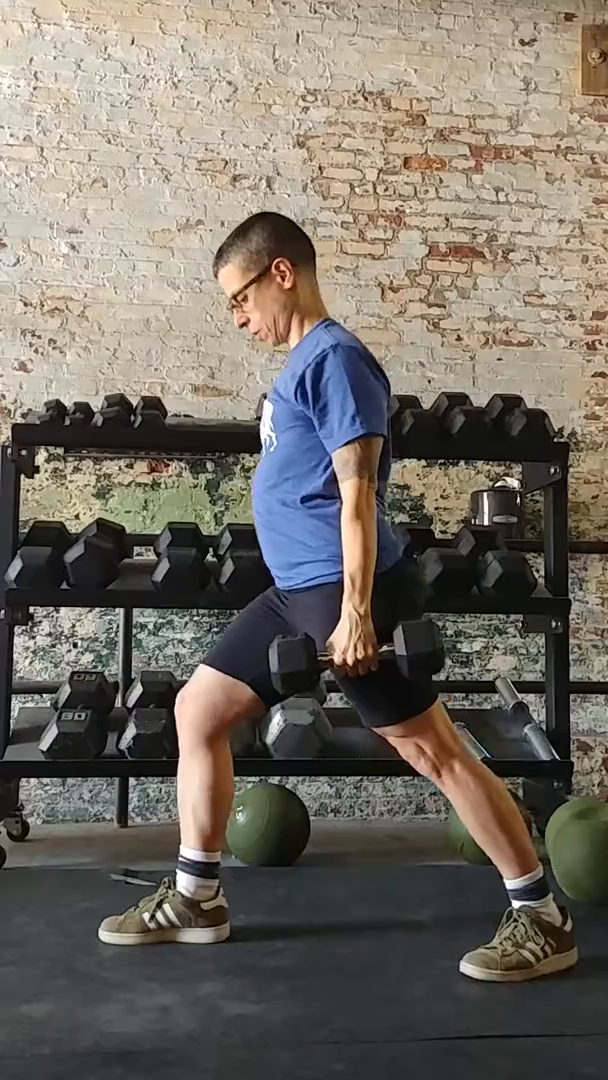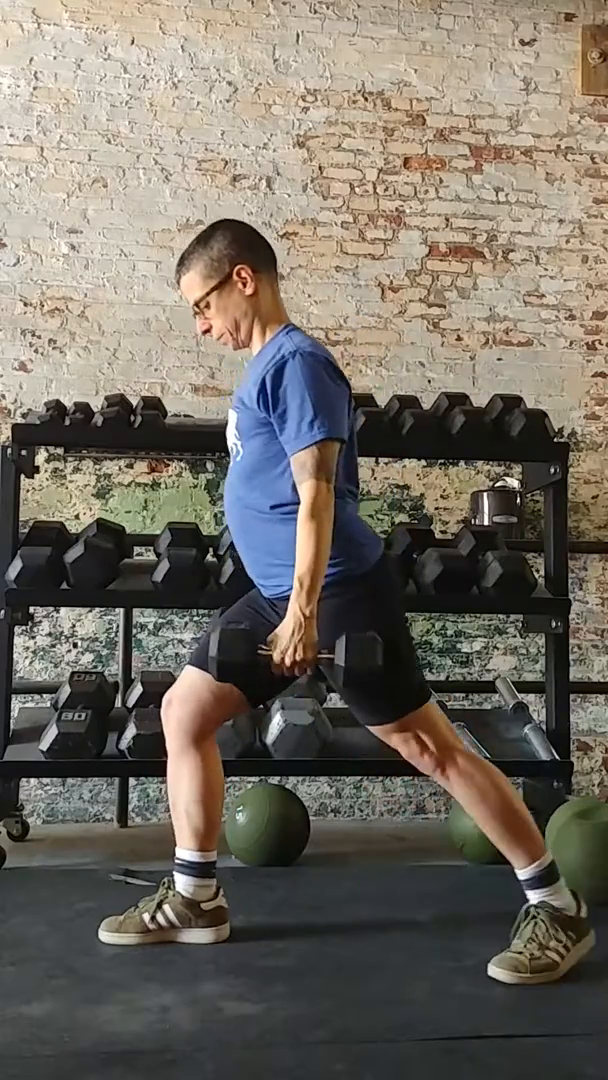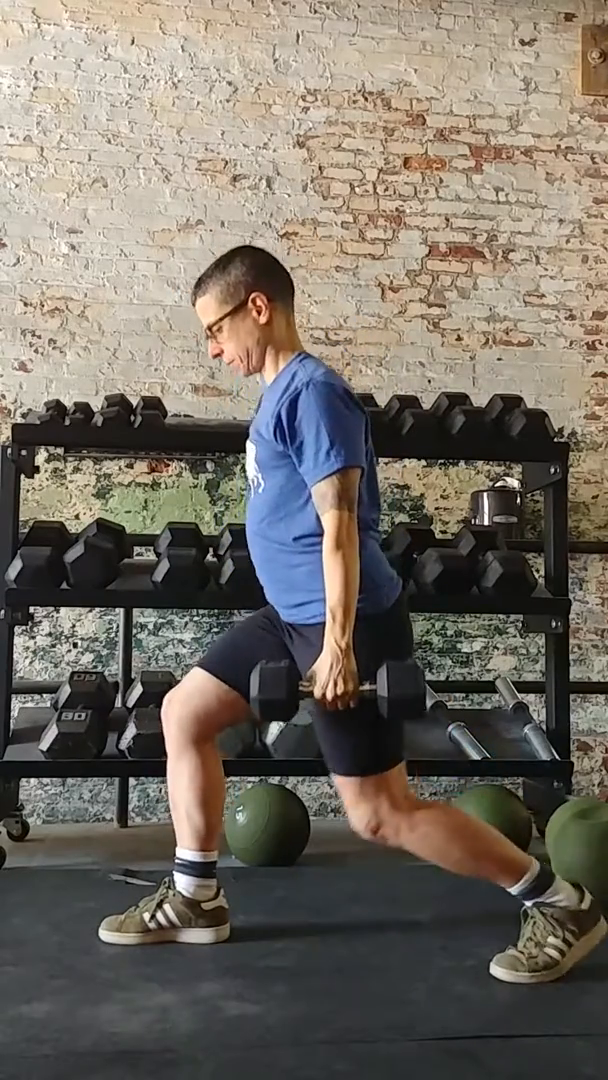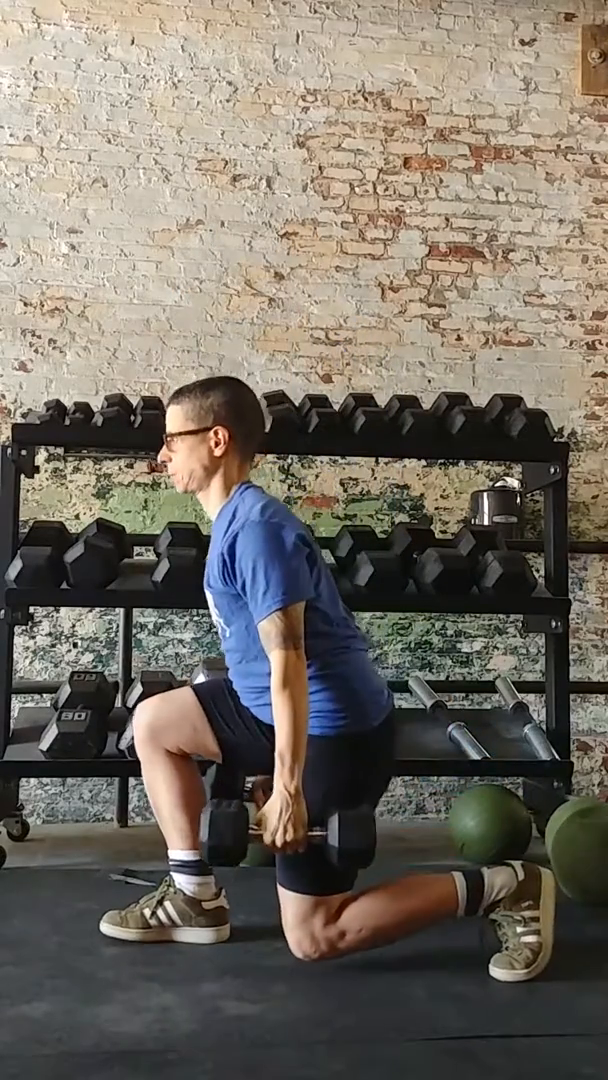
dt=0.7s
person 1, frame 1
left shoulder: (334, 357)
right shoulder: (302, 363)
left elbow: (358, 493)
left wrist: (357, 609)
left hip: (343, 590)
right hip: (296, 590)
left knee: (432, 749)
right knee: (197, 711)
left ankle: (543, 918)
right ankle: (195, 897)
person 1, frame 2
left shoulder: (296, 362)
right shoulder: (266, 368)
left elbow: (317, 497)
left wrist: (304, 612)
left hip: (337, 590)
right hip: (276, 590)
left knee: (430, 747)
right knee: (182, 712)
left ankle: (555, 906)
right ankle: (194, 898)
person 1, frame 3
left shoulder: (312, 391)
right shoulder: (280, 394)
left elbow: (339, 526)
left wrist: (339, 643)
left hip: (346, 620)
right hip: (292, 612)
left knee: (376, 809)
right knee: (183, 714)
right ankle: (195, 897)
person 1, frame 4
left shoulder: (256, 526)
right shoulder: (235, 519)
left elbow: (288, 664)
left wrist: (286, 791)
right wrist: (270, 760)
left hip: (333, 730)
right hip: (288, 714)
left knee: (314, 936)
right knee: (153, 724)
left ankle: (506, 889)
right ankle: (194, 898)
